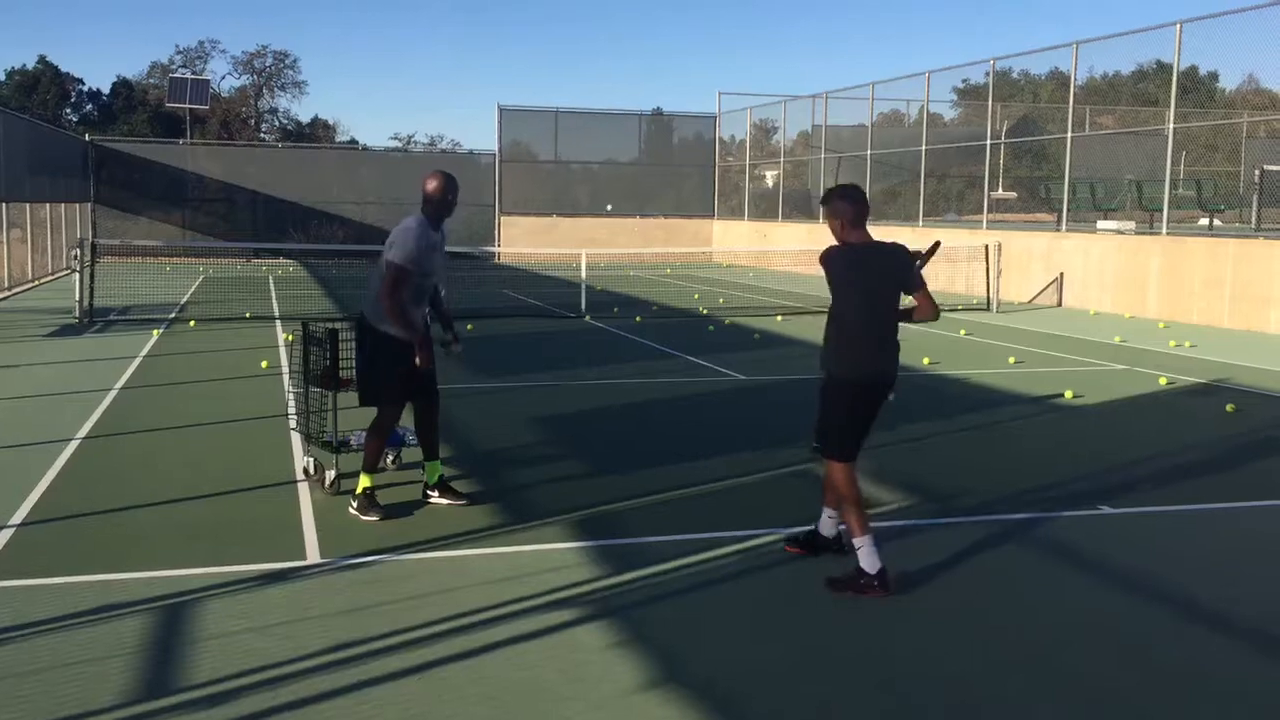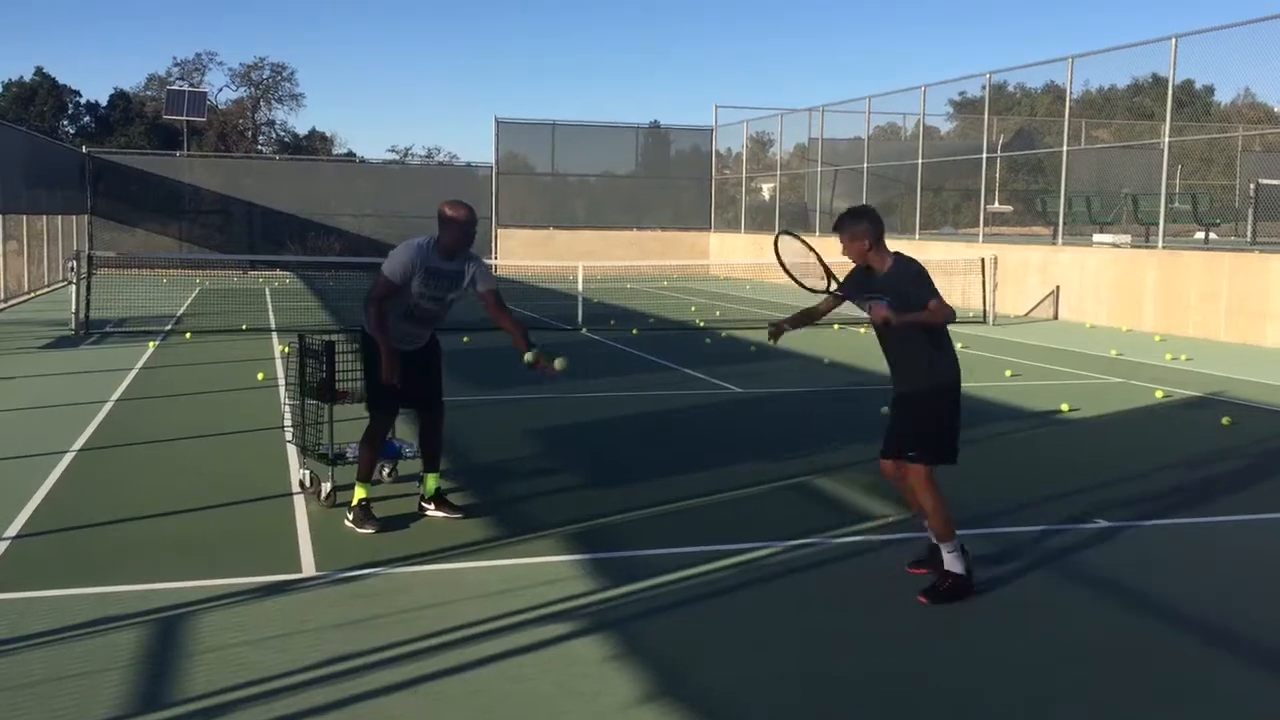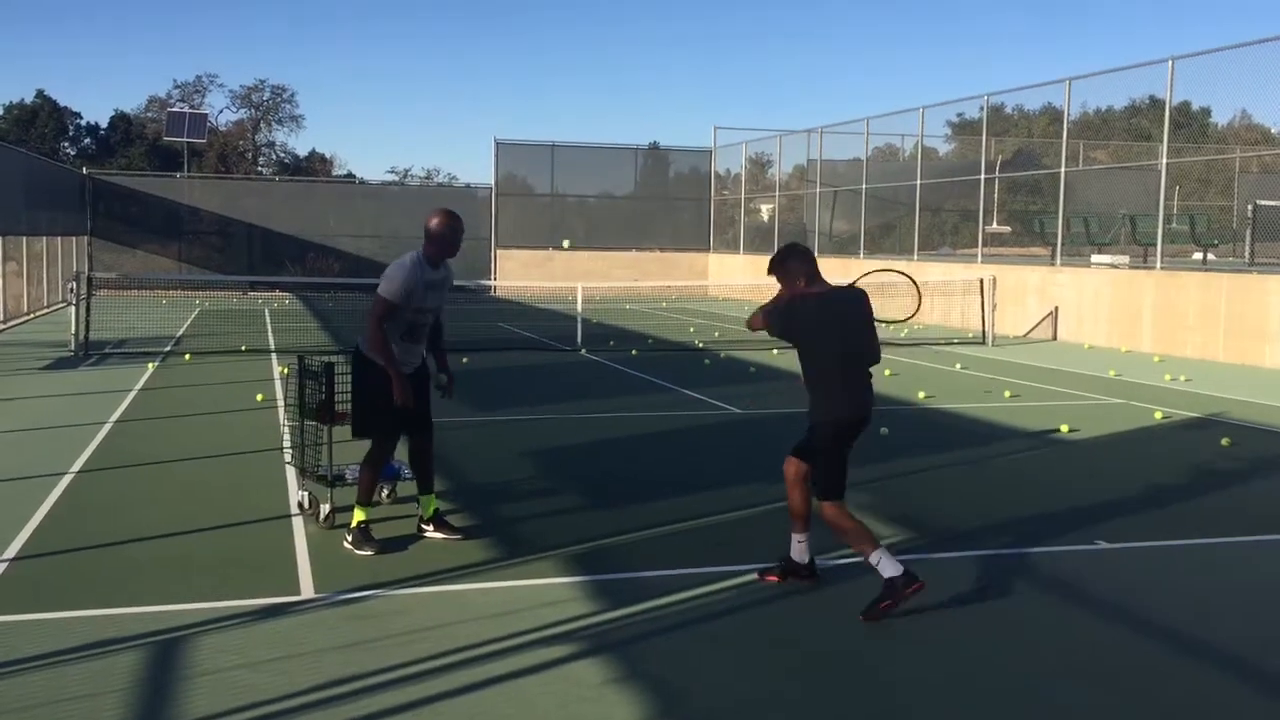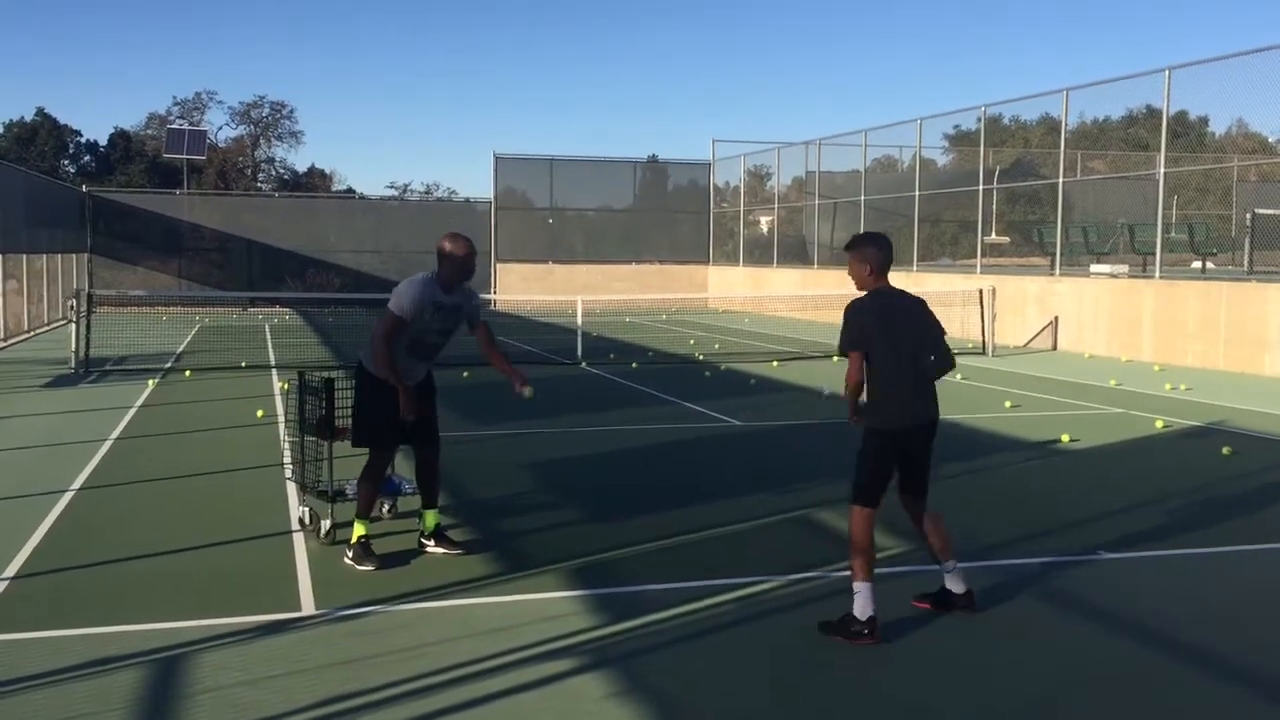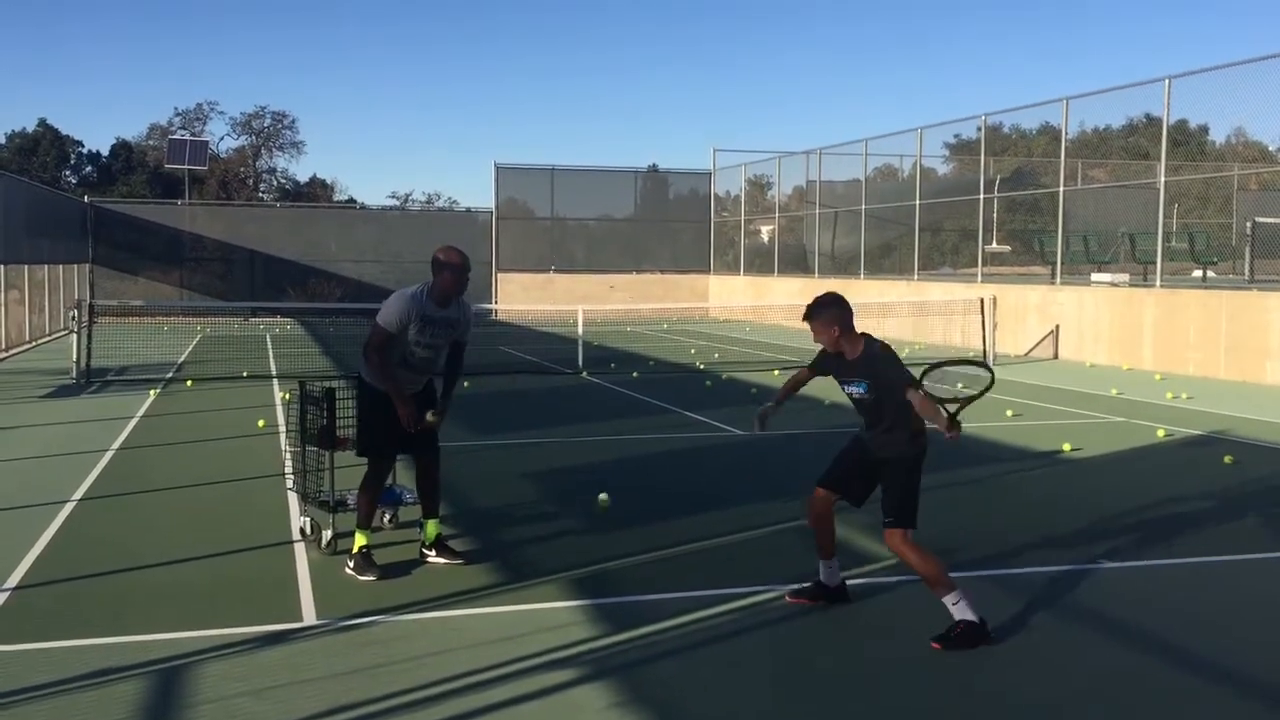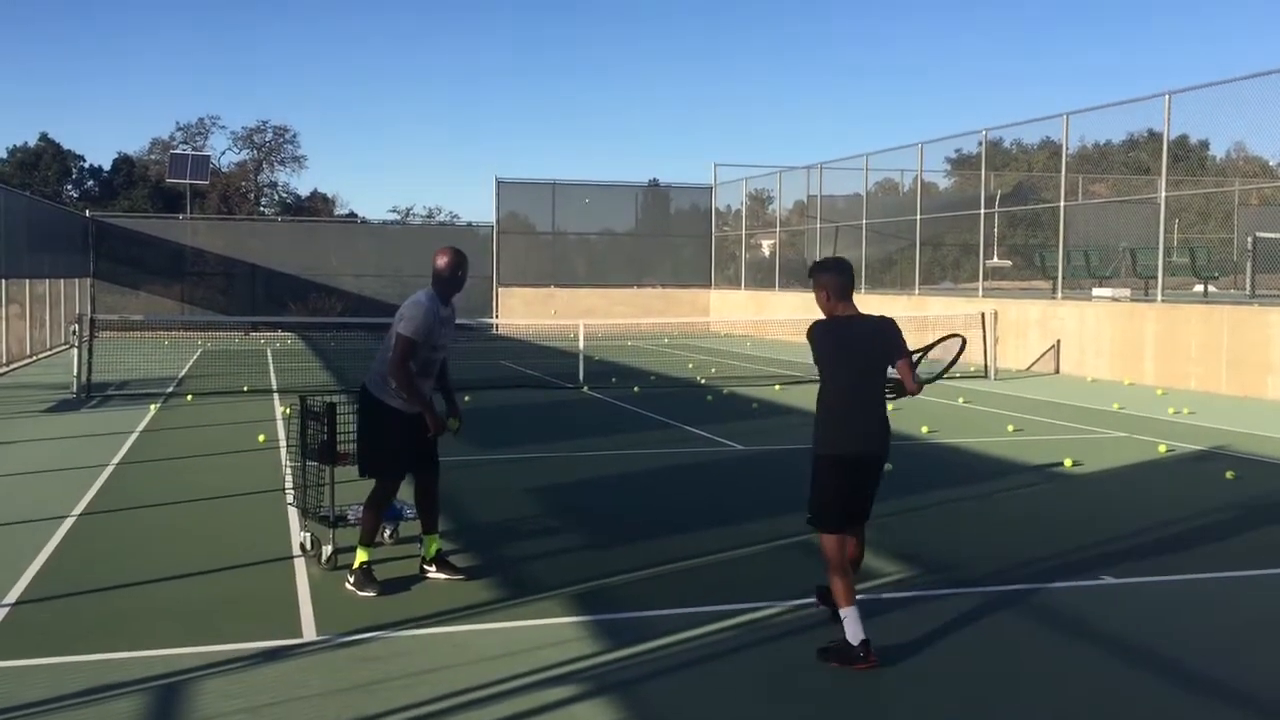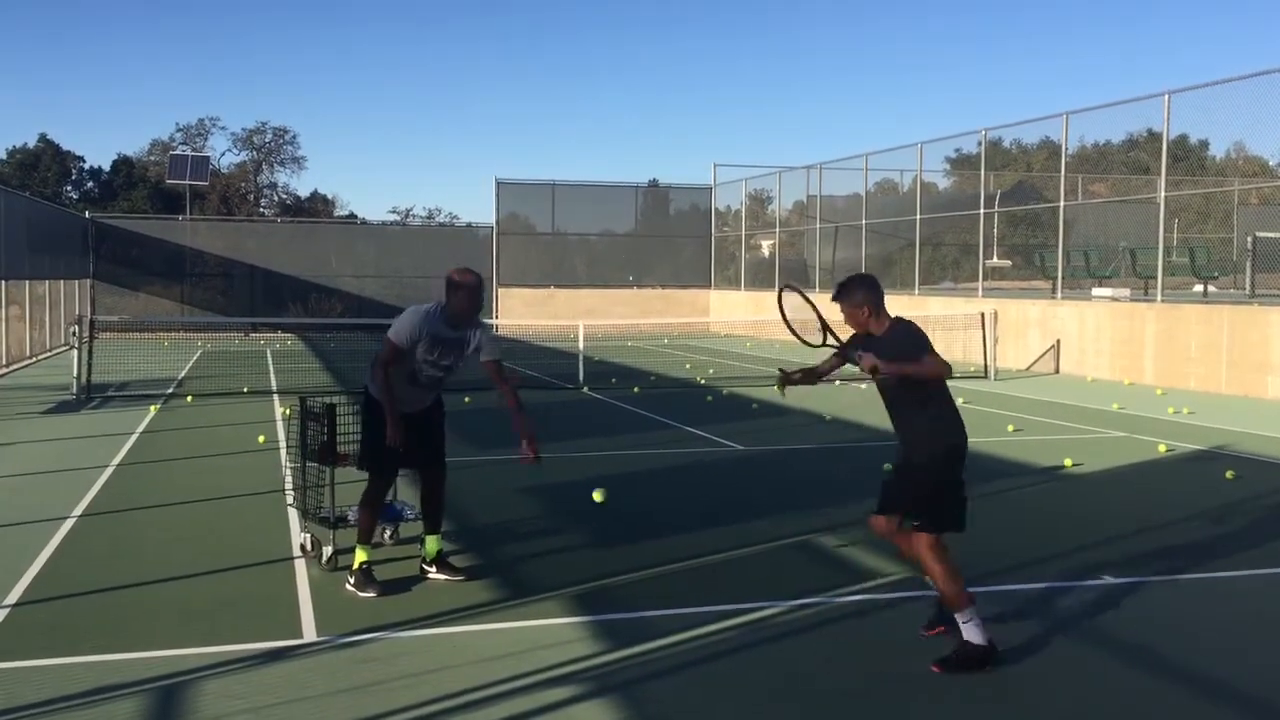
dt=0.7s
person 1, frame 1
left shoulder: (833, 259)
right shoulder: (897, 256)
right elbow: (929, 312)
left hip: (846, 375)
right hip: (882, 373)
left knee: (838, 464)
right knee: (839, 454)
left ankle: (871, 569)
right ankle: (827, 532)
person 1, frame 2
left shoulder: (908, 271)
right shoulder: (862, 275)
left elbow: (945, 314)
right elbow: (822, 308)
left wrist: (896, 318)
right wrist: (785, 324)
left hip: (937, 384)
right hip: (908, 384)
left knee: (917, 474)
right knee: (892, 467)
left ankle: (958, 572)
right ankle: (943, 544)
person 1, frame 3
left shoulder: (796, 312)
right shoulder: (857, 298)
left elbow: (755, 322)
right elbow: (872, 356)
left wrist: (778, 301)
left hip: (834, 415)
right hip: (855, 405)
left knee: (831, 507)
right knee: (794, 470)
left ankle: (896, 575)
right ankle: (800, 560)
person 1, frame 4
left shoulder: (860, 309)
right shoulder: (914, 305)
left elbow: (854, 376)
right elbow: (946, 362)
left wrist: (854, 403)
left hip: (890, 423)
right hip: (924, 418)
left knee: (862, 513)
right knee: (914, 503)
left ankle: (862, 617)
right ankle: (957, 588)
person 1, frame 5
left shoulder: (882, 360)
right shoulder: (835, 355)
left elbow: (918, 397)
right elbow: (803, 375)
left wrist: (943, 421)
right wrist: (774, 403)
left hip: (902, 450)
right hip: (871, 440)
left knee: (897, 539)
right knee: (819, 501)
left ankle: (969, 620)
right ankle: (830, 583)
person 1, frame 6
left shoulder: (819, 333)
right shoulder: (883, 330)
right elbow: (912, 384)
right wrist: (897, 381)
left hip: (833, 447)
right hip: (874, 445)
left knee: (831, 538)
right knee: (854, 526)
left ankle: (856, 643)
right ankle: (841, 596)
person 1, frame 7
left shoulder: (906, 334)
right shoulder: (865, 340)
left elbow: (942, 370)
right elbow: (823, 369)
left wrist: (886, 367)
right wrist: (795, 377)
left hip: (940, 448)
right hip: (916, 447)
left knee: (926, 542)
right knee: (882, 523)
left ankle: (977, 641)
right ankle: (953, 604)
person 2, frame 1
left shoulder: (436, 233)
right shoulder: (412, 234)
right elbow: (388, 294)
left wrist: (448, 327)
right wrist: (418, 342)
left hip: (414, 330)
right hip: (385, 333)
left knee: (428, 403)
right knee: (390, 411)
left ankle: (433, 481)
right ankle: (363, 492)
person 2, frame 2
left shoulder: (473, 266)
right shoulder: (411, 254)
left elbow: (498, 311)
right elbow: (374, 301)
left wrist: (528, 348)
right wrist: (386, 355)
left hip: (423, 344)
right hip: (382, 342)
left knee: (433, 415)
right knee: (383, 419)
left ankle: (430, 495)
right ankle: (358, 503)
person 2, frame 3
left shoulder: (444, 273)
right shoulder: (405, 270)
right elbow: (374, 325)
left wrist: (442, 366)
right wrist: (395, 376)
left hip: (414, 365)
right hip: (378, 366)
left knee: (423, 437)
right knee: (384, 443)
left ankle: (428, 515)
right ankle: (357, 525)
person 2, frame 4
left shoulder: (467, 298)
right shoulder: (416, 289)
left elbow: (486, 344)
right elbow: (382, 339)
left wrist: (515, 377)
right wrist: (403, 391)
left hip: (418, 379)
right hip: (379, 379)
left knee: (429, 450)
right knee: (382, 456)
left ankle: (429, 530)
right ankle: (358, 539)
person 2, frame 5
left shoulder: (463, 312)
right shoulder: (405, 302)
left elbow: (455, 357)
right elbow: (371, 351)
left wrist: (445, 399)
right wrist: (399, 399)
left hip: (420, 390)
right hip: (380, 389)
left knee: (429, 461)
right knee: (380, 466)
left ankle: (431, 540)
right ankle: (358, 550)
person 2, frame 6
left shoulder: (447, 310)
right shoulder: (421, 309)
right elbow: (398, 366)
left wrist: (450, 404)
right wrist: (430, 411)
left hip: (415, 406)
right hip: (386, 404)
left knee: (429, 476)
right knee: (389, 483)
left ankle: (431, 556)
right ankle: (359, 566)
person 2, frame 7
left shoulder: (478, 332)
right shoulder: (417, 319)
left elbow: (503, 383)
right elbow: (380, 366)
left wrist: (525, 434)
right wrist: (392, 418)
left hip: (426, 407)
right hip: (384, 404)
left knee: (435, 476)
right knee: (381, 481)
left ankle: (431, 557)
right ankle: (359, 566)
